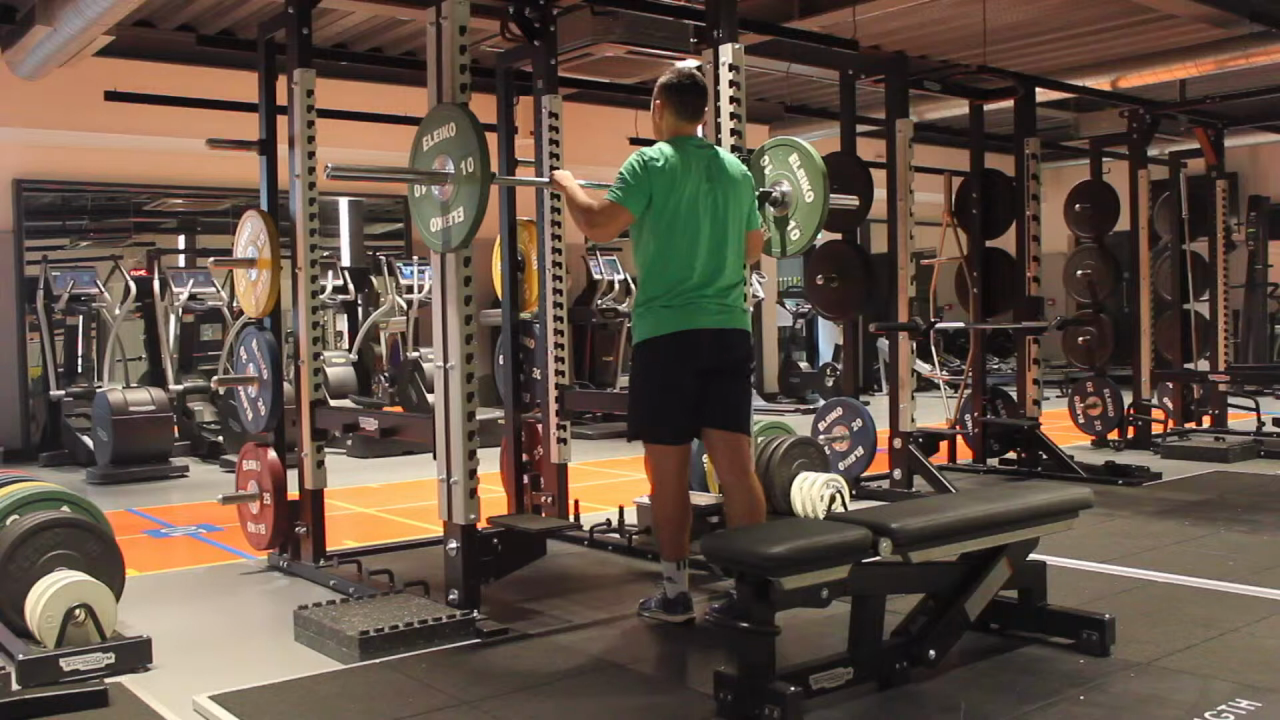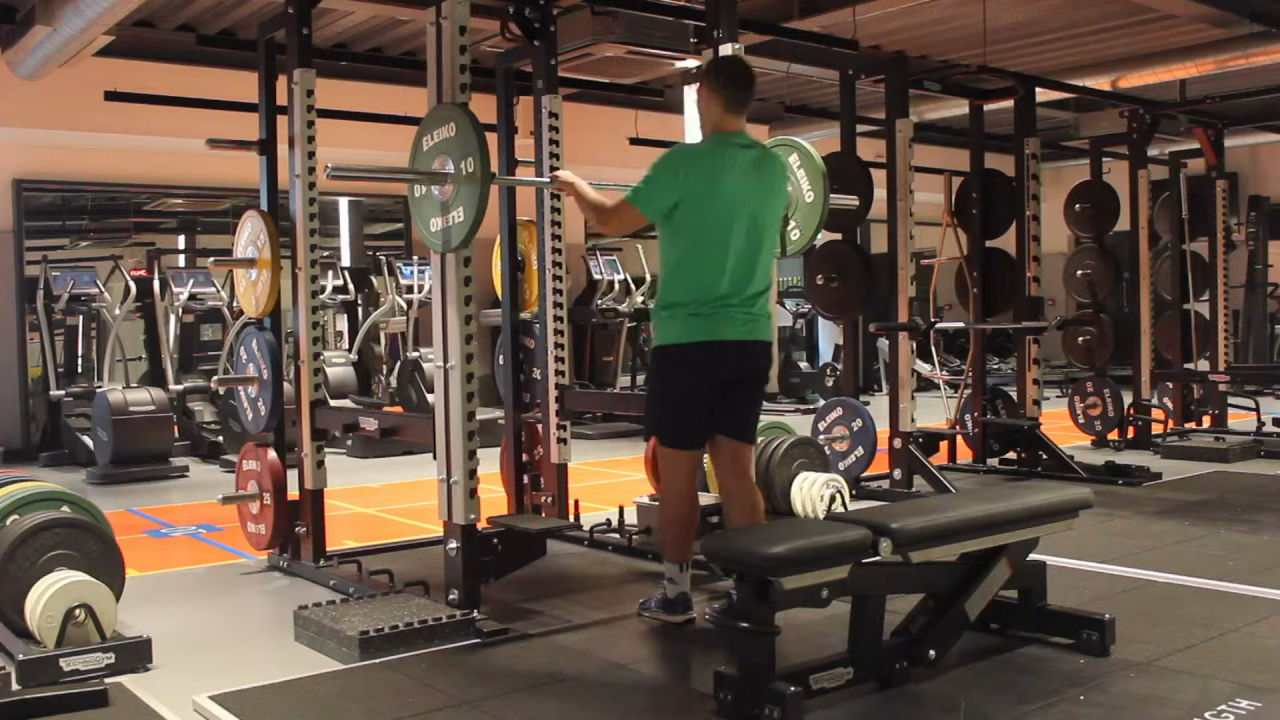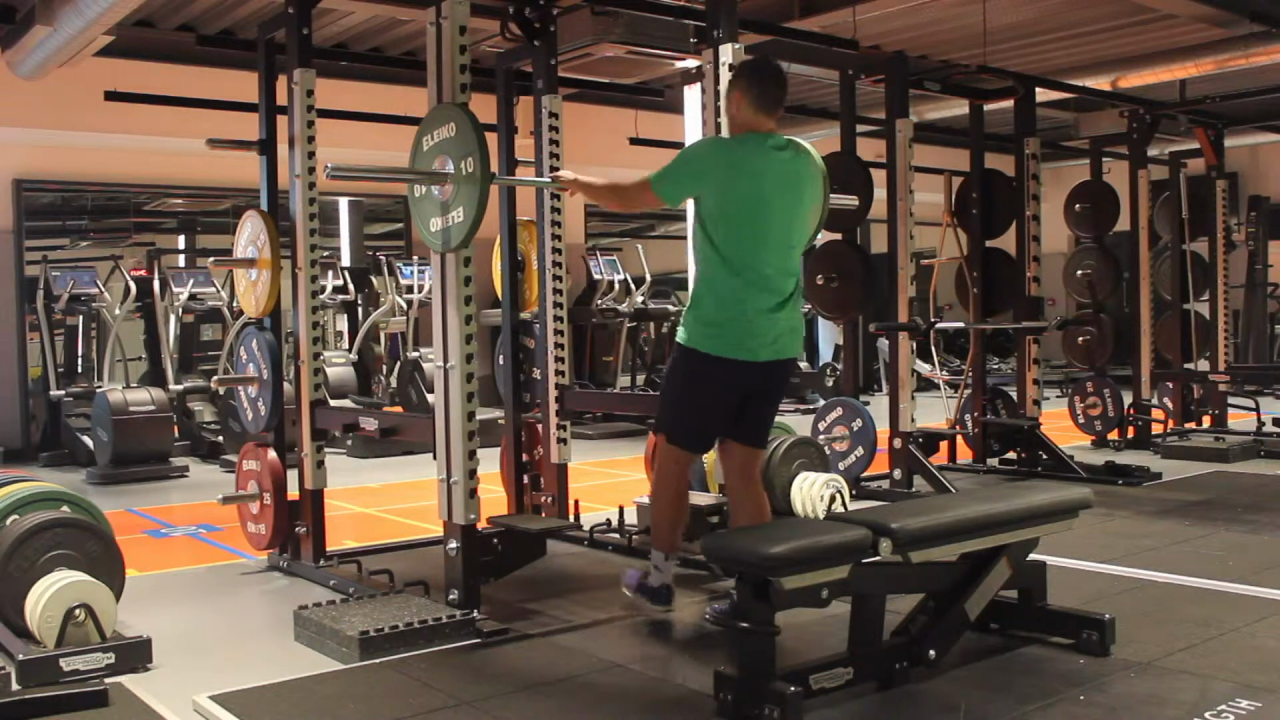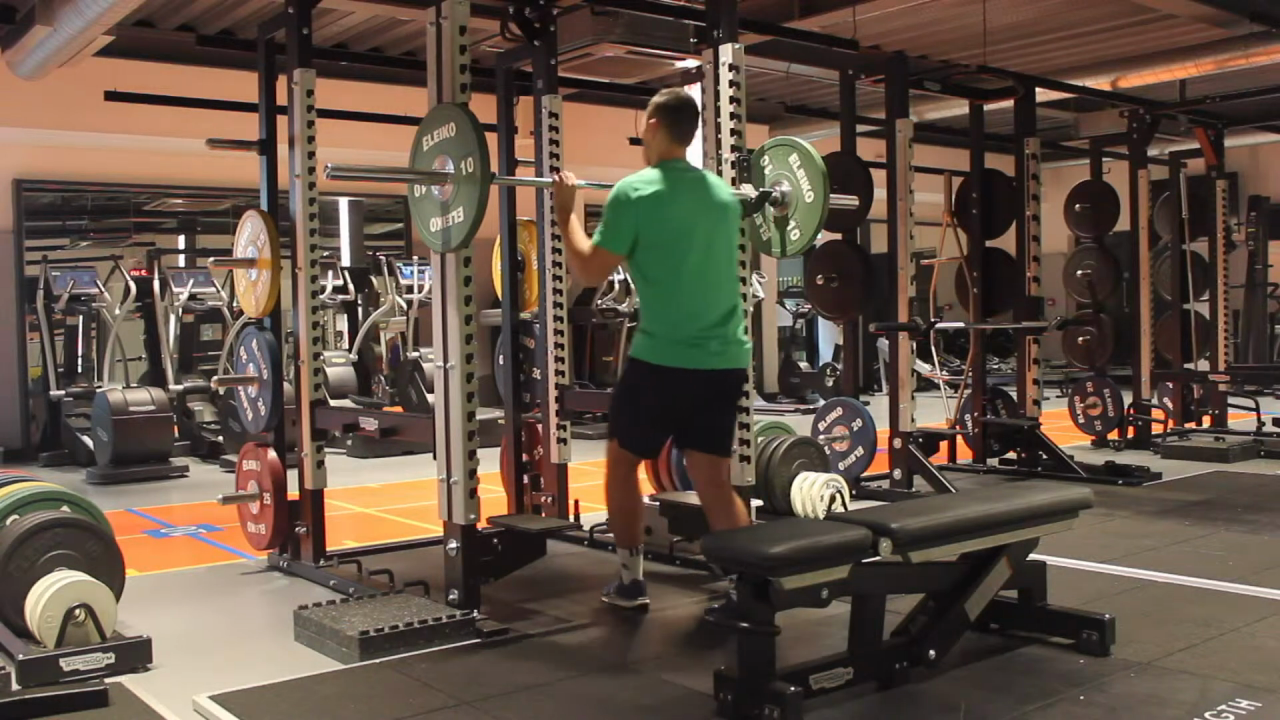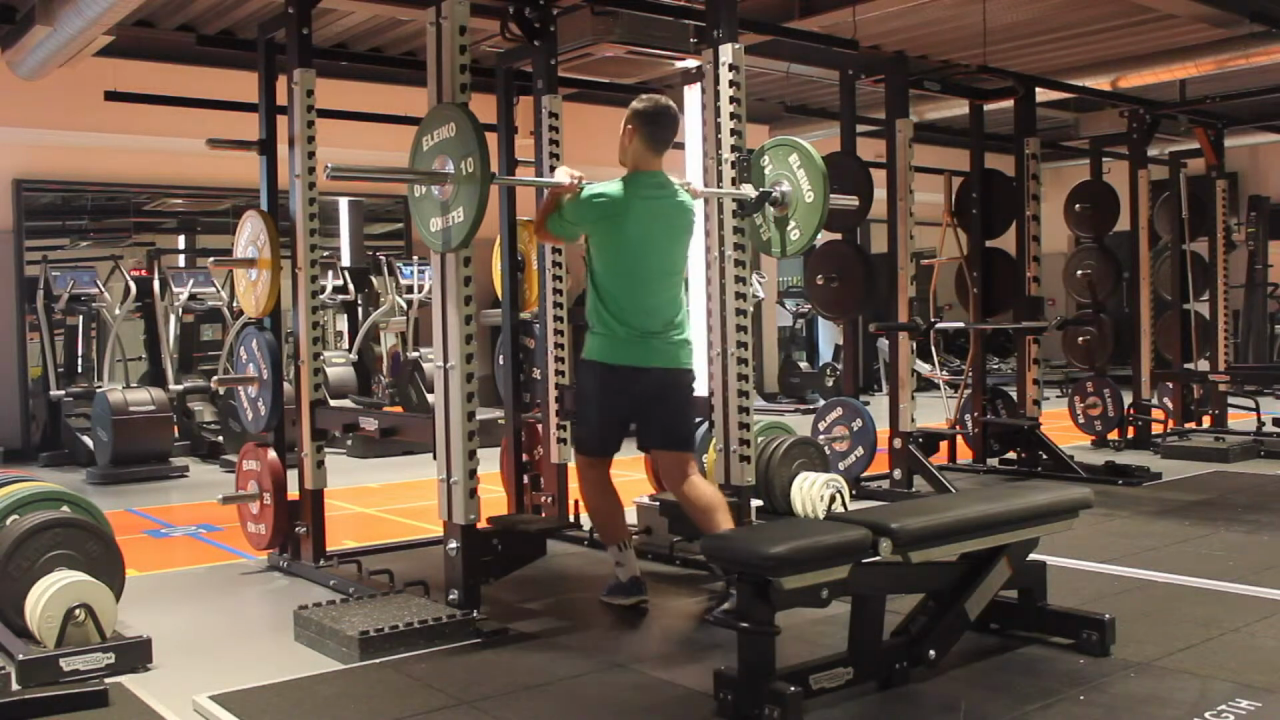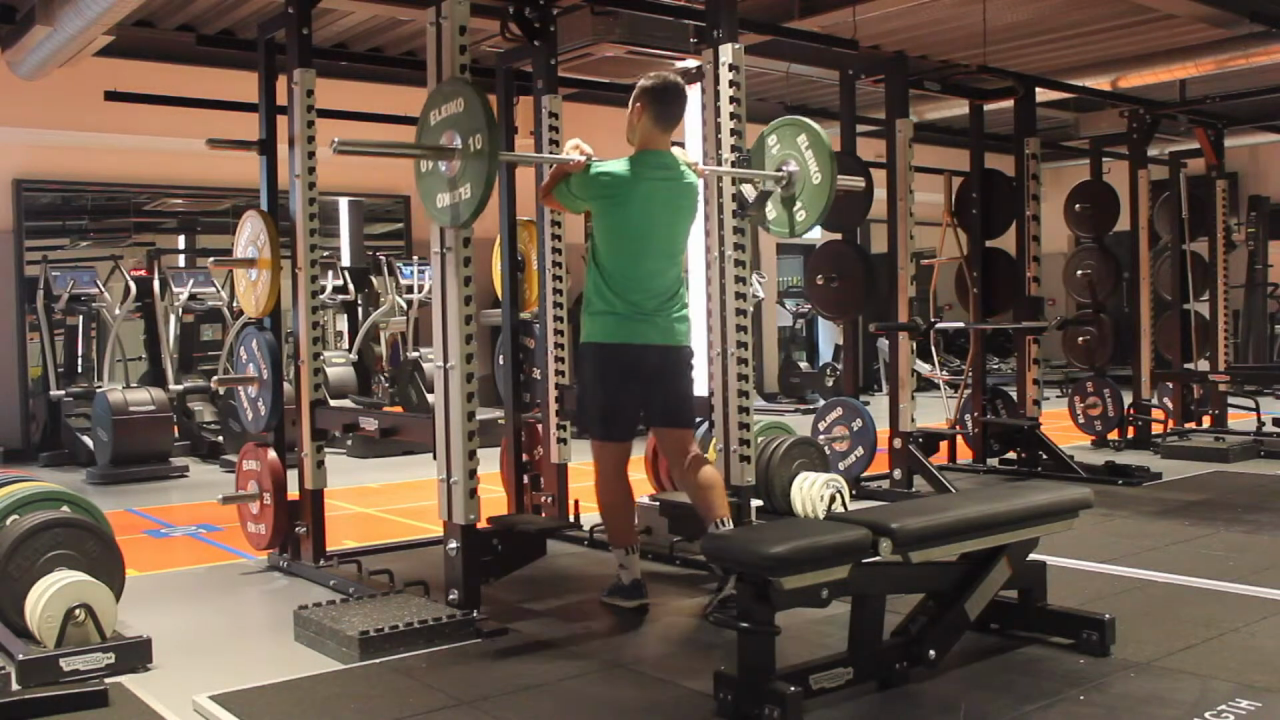
dt=0.4s
person 1, frame 1
left shoulder: (650, 162)
right shoulder: (737, 170)
left elbow: (598, 226)
left wrist: (567, 184)
left hip: (668, 334)
right hip: (730, 332)
left knee: (668, 469)
right knee: (735, 463)
left ankle: (675, 593)
person 1, frame 2
left shoulder: (686, 162)
right shoulder: (776, 168)
left elbow: (612, 221)
left wrist: (574, 184)
left hip: (689, 339)
right hip: (752, 339)
left knee: (678, 470)
right knee: (736, 470)
left ankle: (676, 594)
person 1, frame 3
left shoulder: (717, 156)
right shoulder: (807, 165)
left elbow: (631, 197)
left wrist: (577, 182)
left hip: (715, 344)
right hip: (777, 348)
left knee: (673, 459)
right knee: (744, 471)
left ankle: (658, 580)
person 1, frame 4
left shoulder: (636, 191)
right shoulder: (723, 192)
left elbow: (589, 270)
left wrist: (567, 208)
left hip: (662, 358)
right hip: (726, 359)
left knee: (623, 464)
right knee: (713, 479)
left ankle: (630, 579)
person 1, frame 5
left shoulder: (600, 202)
right shoulder: (685, 205)
left elbow: (545, 231)
left wrist: (559, 191)
left hip: (610, 362)
right hip: (672, 360)
left knee: (592, 469)
right knee: (682, 474)
left ankle: (628, 576)
person 1, frame 6
left shoulder: (607, 179)
right shoulder: (688, 182)
left elbow: (550, 196)
left wrist: (569, 161)
right wrist: (681, 161)
left hip: (612, 341)
right hip: (670, 339)
left knee: (611, 463)
right knee: (685, 454)
left ankle: (630, 578)
